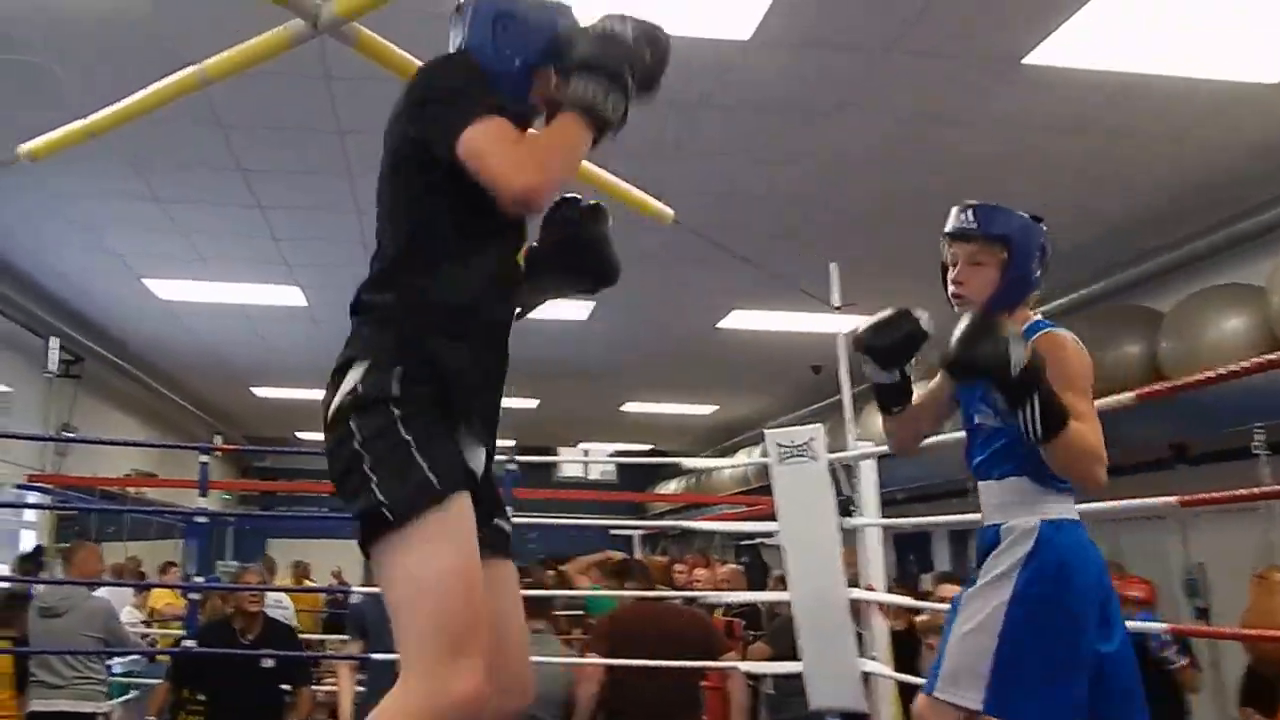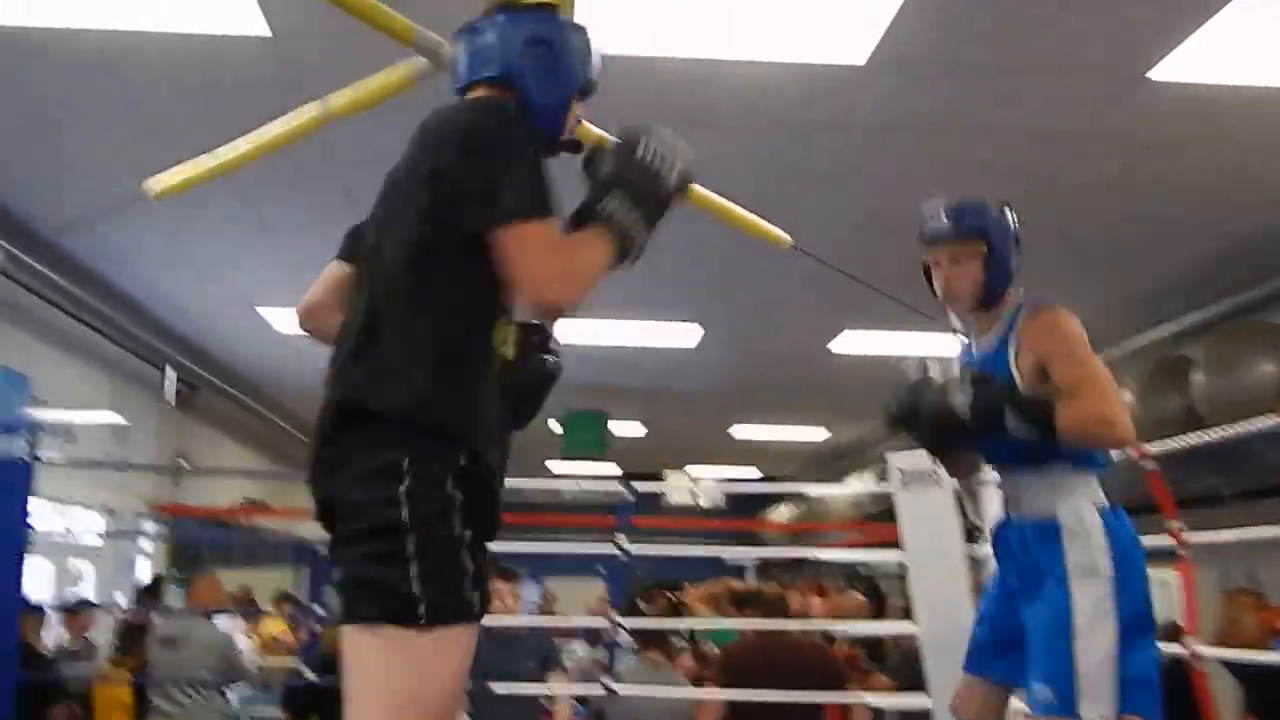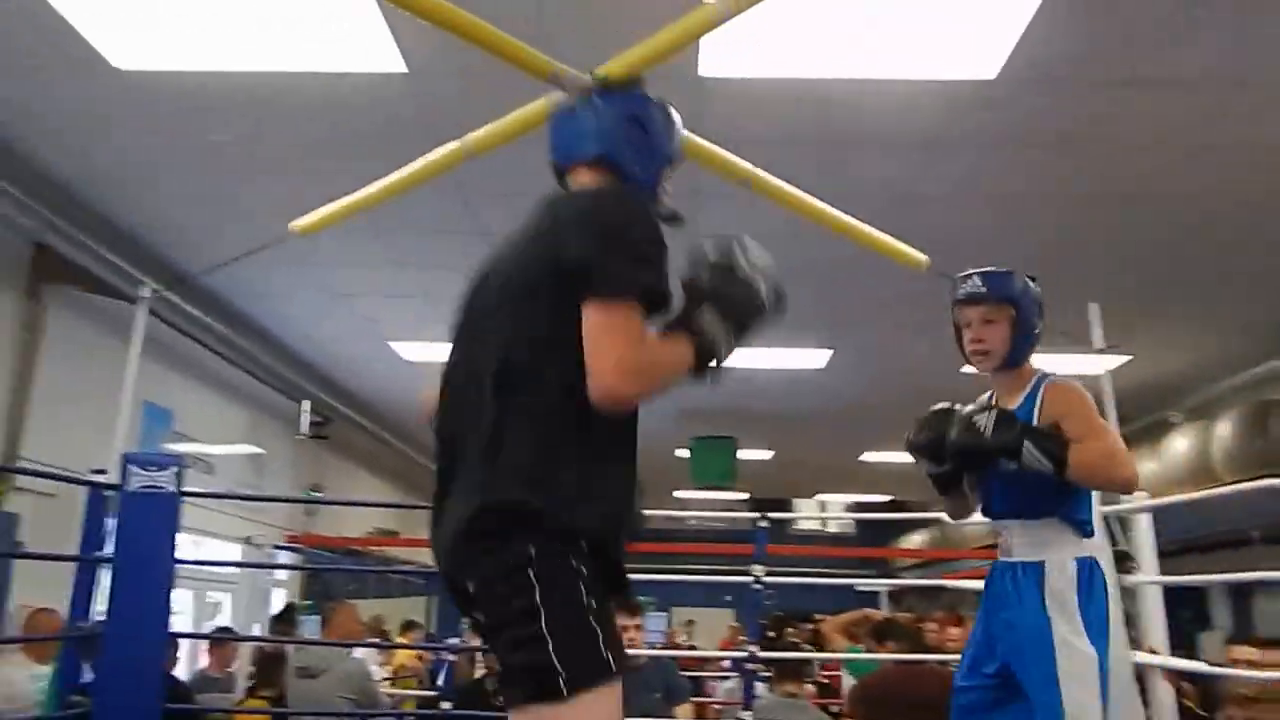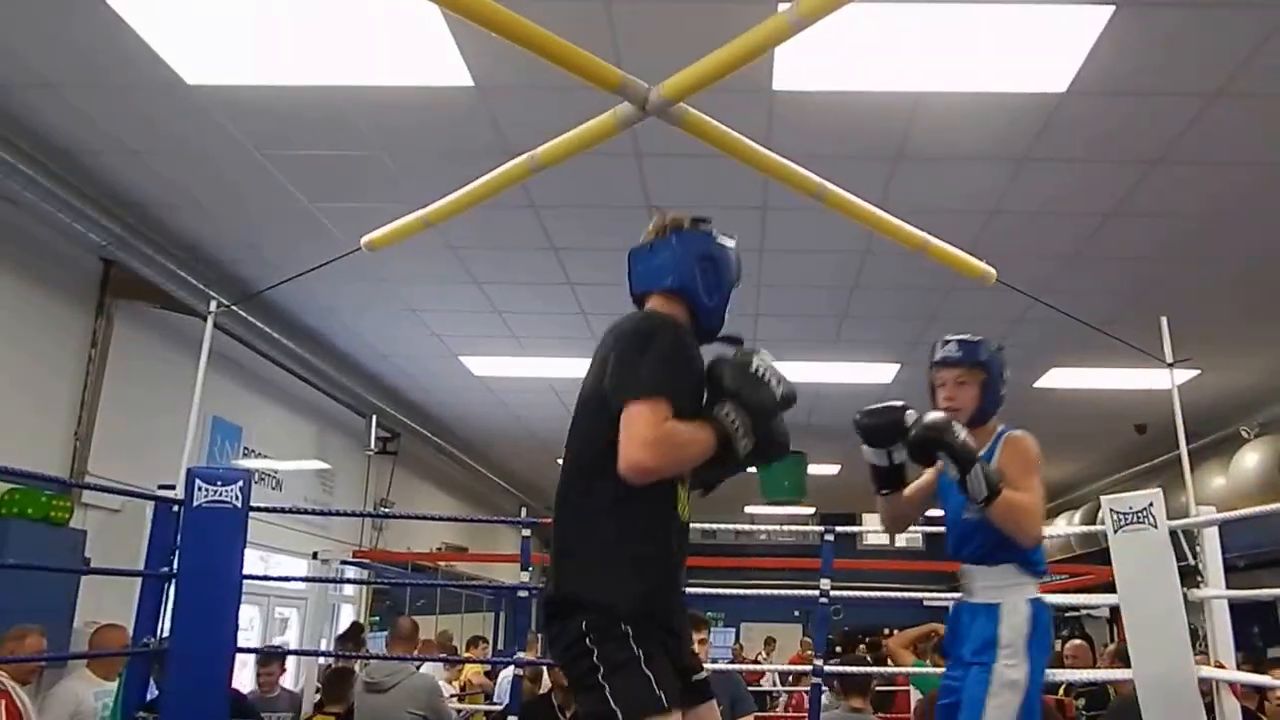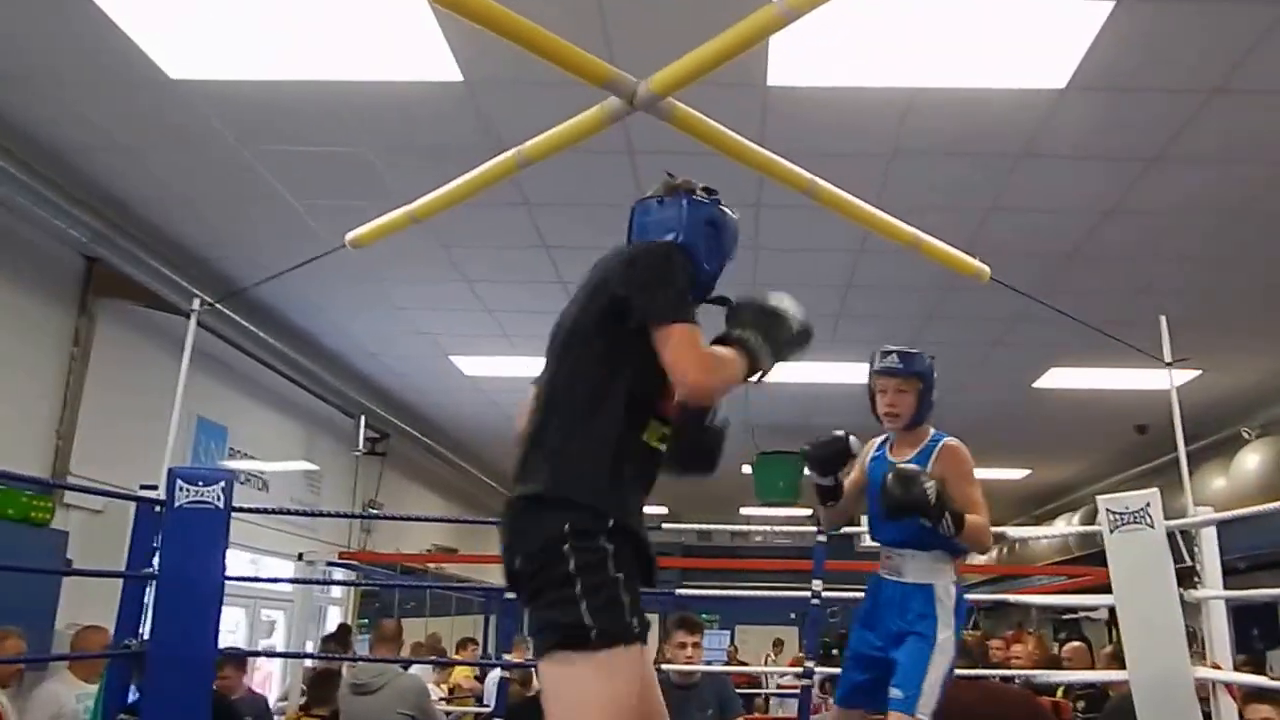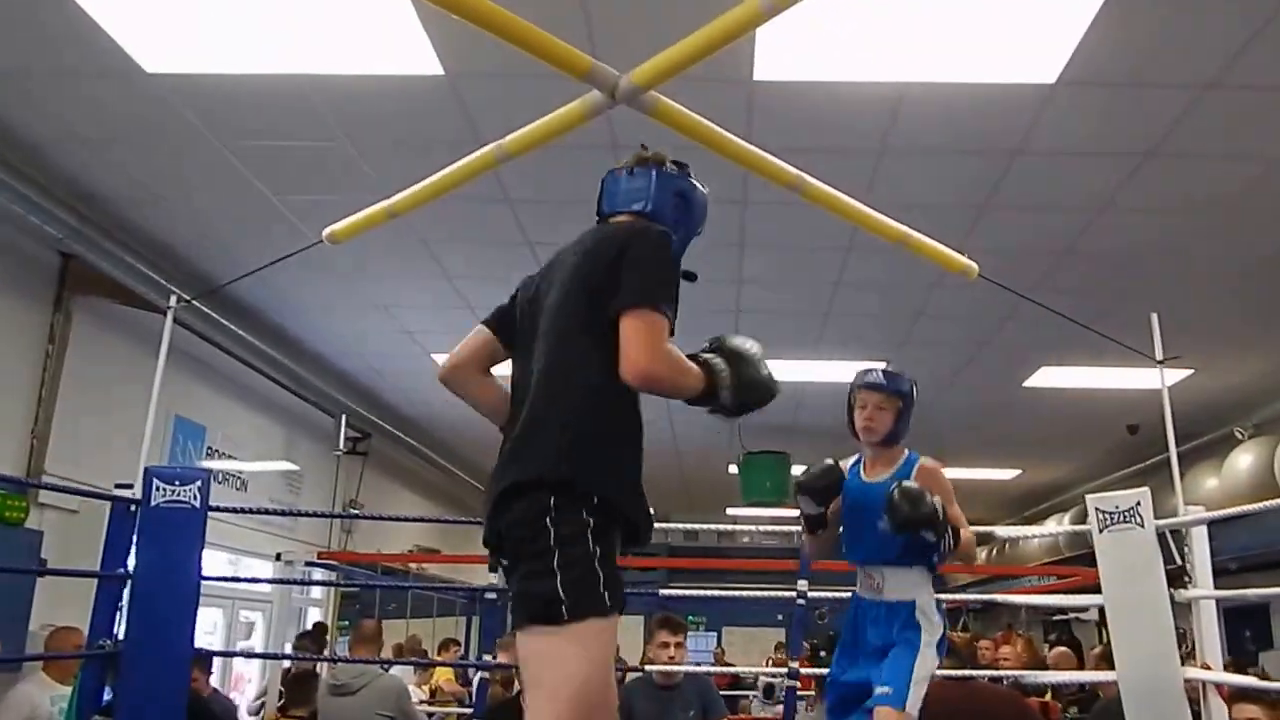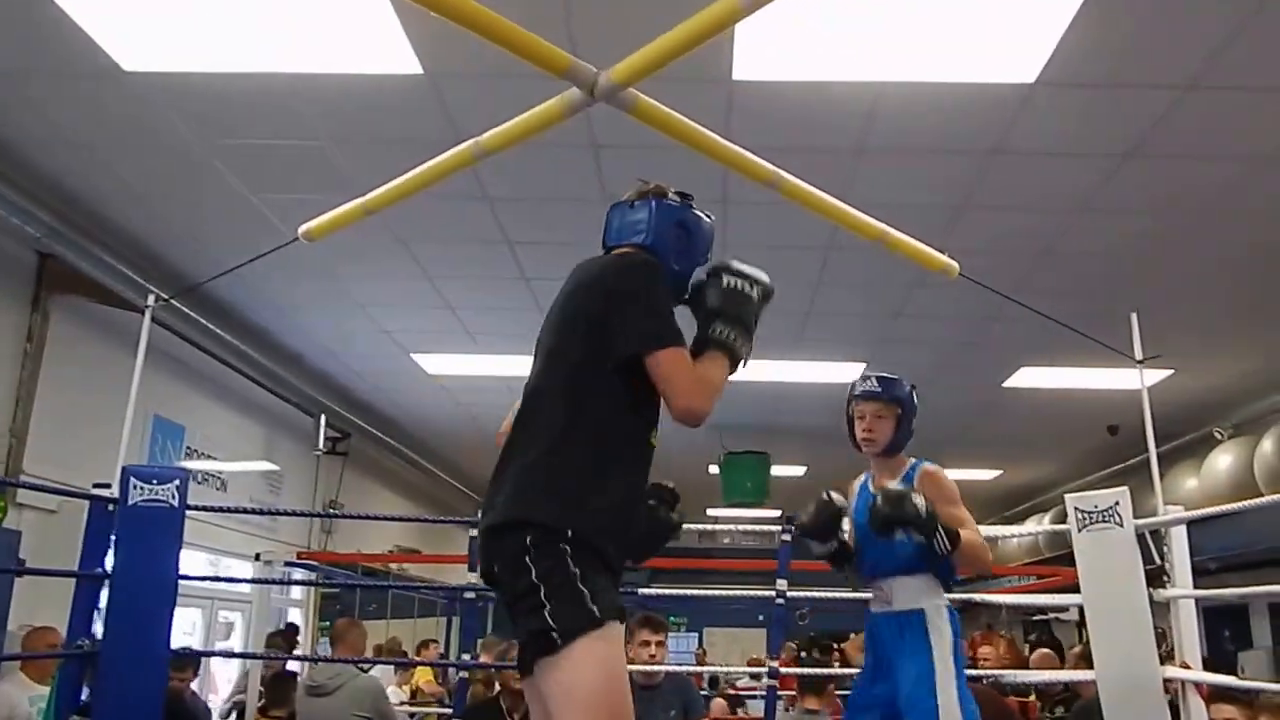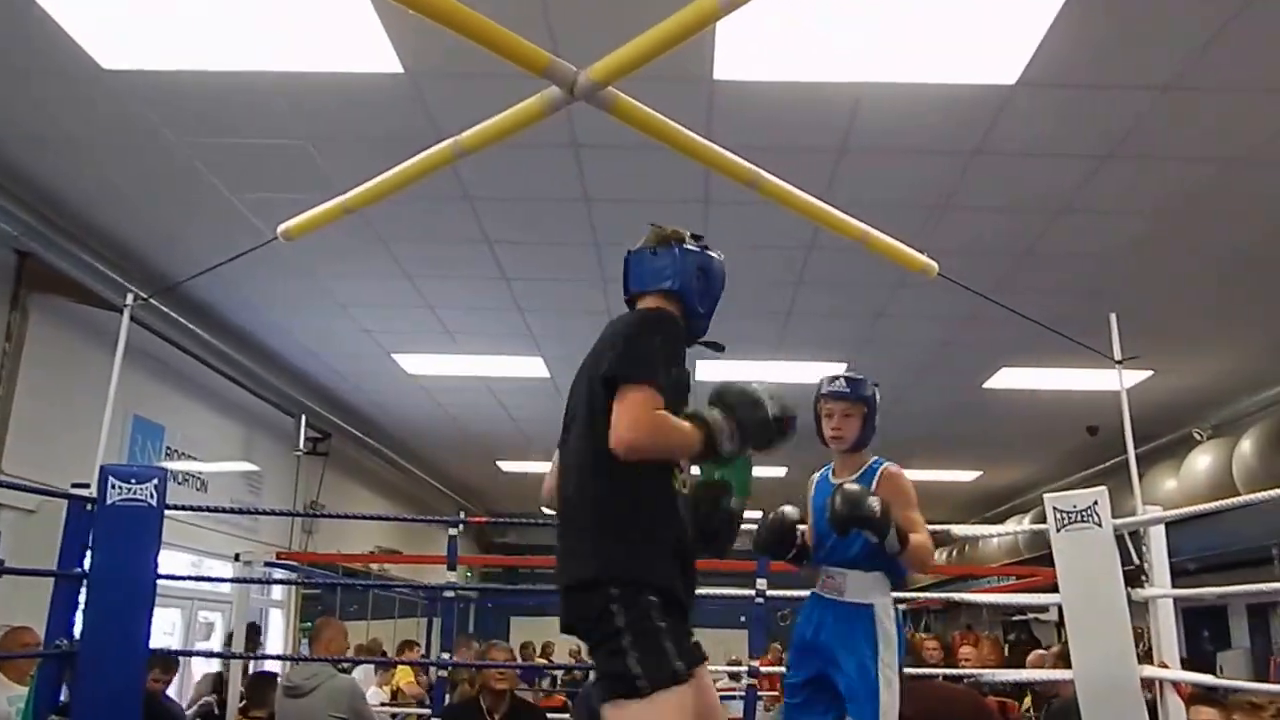
dt=0.3s
person 1, frame 1
left shoulder: (481, 155)
right shoulder: (452, 83)
right elbow: (527, 182)
left wrist: (556, 263)
right wrist: (593, 91)
left hip: (455, 419)
right hip: (401, 399)
person 1, frame 2
left shoulder: (440, 147)
right shoulder: (491, 128)
right elbow: (547, 287)
right wrist: (621, 212)
left hip: (382, 452)
right hip: (412, 454)
person 1, frame 3
left shoulder: (526, 244)
right shoulder: (614, 216)
left elbow: (442, 402)
right elbow: (616, 380)
right wrist: (710, 328)
left hip: (483, 526)
right hip: (537, 535)
person 1, frame 4
left shoulder: (632, 343)
right shoulder: (658, 333)
right elbow: (642, 455)
right wrist: (734, 425)
left hip: (640, 606)
right hip: (606, 610)
person 1, frame 5
left shoulder: (610, 288)
right shoulder: (654, 266)
left elbow: (529, 426)
right elbow: (696, 383)
left wrist: (679, 432)
right wrist: (753, 344)
left hip: (577, 522)
right hip: (578, 523)
person 1, frame 6
left shoulder: (560, 266)
right shoulder: (645, 242)
left elbow: (458, 369)
right elbow: (644, 364)
right wrist: (720, 377)
left hip: (539, 499)
right hip: (568, 499)
person 1, frame 7
left shoulder: (586, 293)
right shoulder: (633, 275)
left elbow: (511, 433)
right elbow: (691, 401)
right wrist: (728, 332)
left hip: (560, 535)
right hip: (549, 535)
person 1, frame 8
left shoulder: (606, 351)
right shoulder: (656, 329)
left elbow: (553, 485)
right elbow: (631, 434)
right wrist: (717, 430)
left hip: (603, 576)
right hip: (618, 581)
person 2, frame 1
left shoulder: (1053, 348)
right shoulder: (975, 351)
left elbow: (1091, 472)
right elbow: (903, 439)
left wrist: (1028, 388)
right wrist: (886, 372)
left hip: (1034, 549)
right hip: (1056, 551)
person 2, frame 2
left shoulder: (1045, 328)
right shoulder: (971, 356)
left elbow: (1115, 426)
right elbow: (967, 467)
left wrist: (1004, 409)
right wrist: (937, 431)
left hip: (1075, 539)
right hip: (1023, 544)
person 2, frame 3
left shoulder: (1058, 395)
right shoulder: (980, 411)
left elbow: (1122, 473)
right elbow: (960, 508)
left wrist: (1021, 442)
right wrist: (943, 466)
left hip: (1061, 582)
right hip: (1007, 583)
person 2, frame 4
left shoulder: (1015, 447)
right shoulder: (943, 457)
left elbow: (1029, 529)
right elbow: (895, 521)
left wrist: (969, 466)
right wrist: (882, 456)
left hip: (1009, 615)
right hip: (971, 613)
person 2, frame 5
left shoulder: (948, 453)
right shoulder: (872, 452)
left elbow: (983, 538)
right elbow: (834, 520)
left wrist: (935, 510)
right wrist: (826, 476)
left hip: (930, 601)
right hip: (884, 594)
person 2, frame 6
left shoulder: (923, 473)
right shoulder: (844, 473)
left elbow: (969, 552)
right elbow: (816, 548)
left wrist: (935, 526)
right wrist: (812, 506)
left hip: (911, 617)
right hip: (863, 614)
person 2, frame 7
left shoulder: (926, 479)
right shoulder: (859, 489)
left elbow: (980, 556)
left wrist: (927, 525)
right wrist: (828, 543)
left hip: (926, 626)
right hip: (881, 627)
person 2, frame 8
left shoulder: (887, 479)
right shoulder: (818, 481)
left elbow: (925, 557)
left wrist: (880, 527)
right wrist: (787, 544)
left hip: (867, 617)
right hip: (819, 613)
